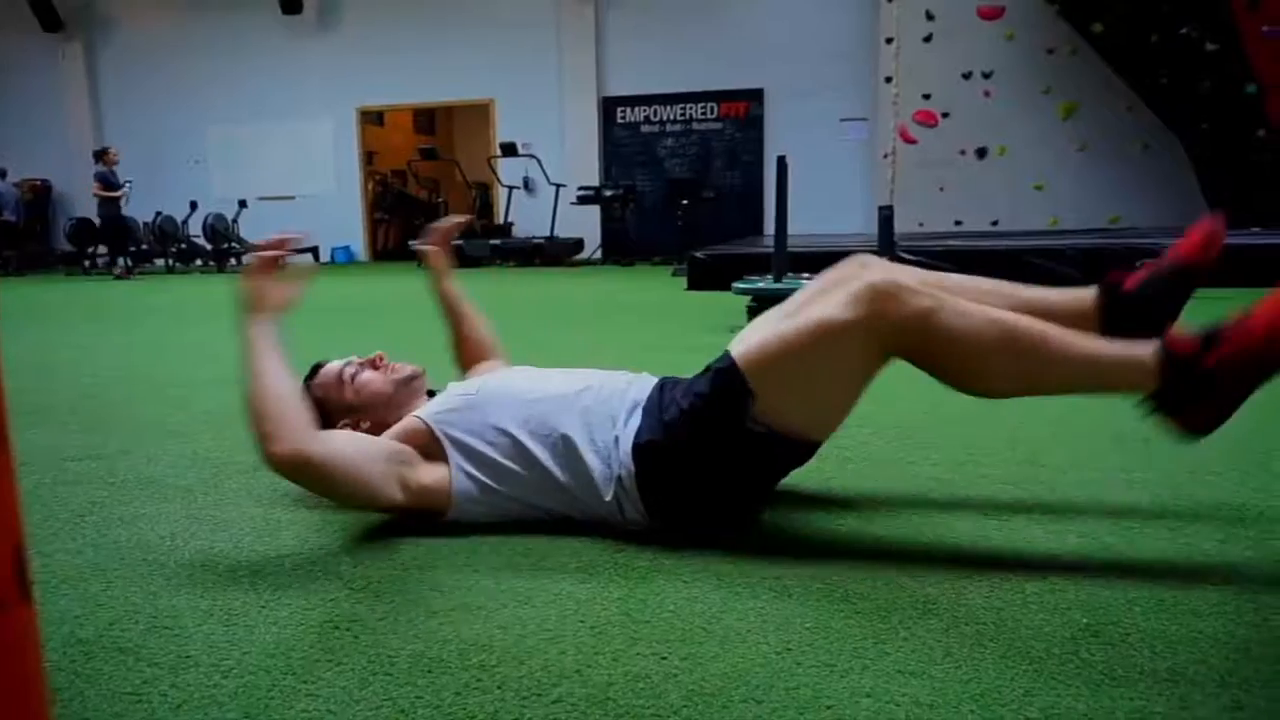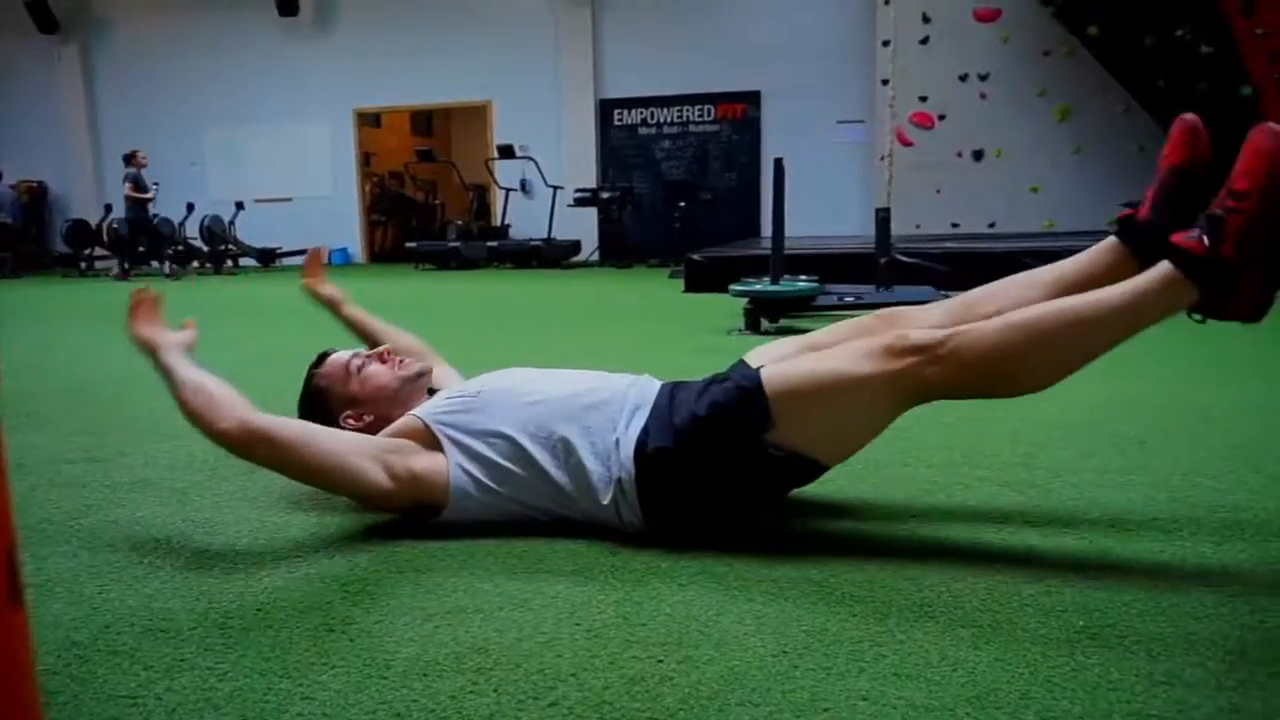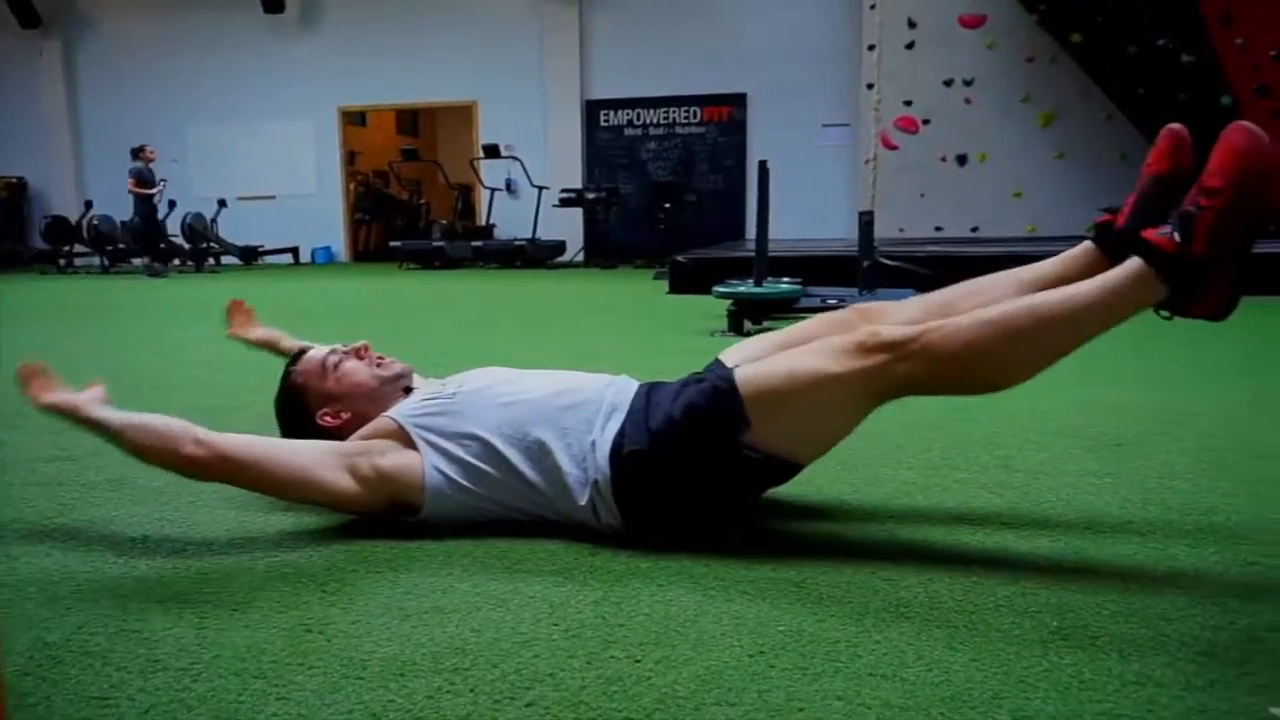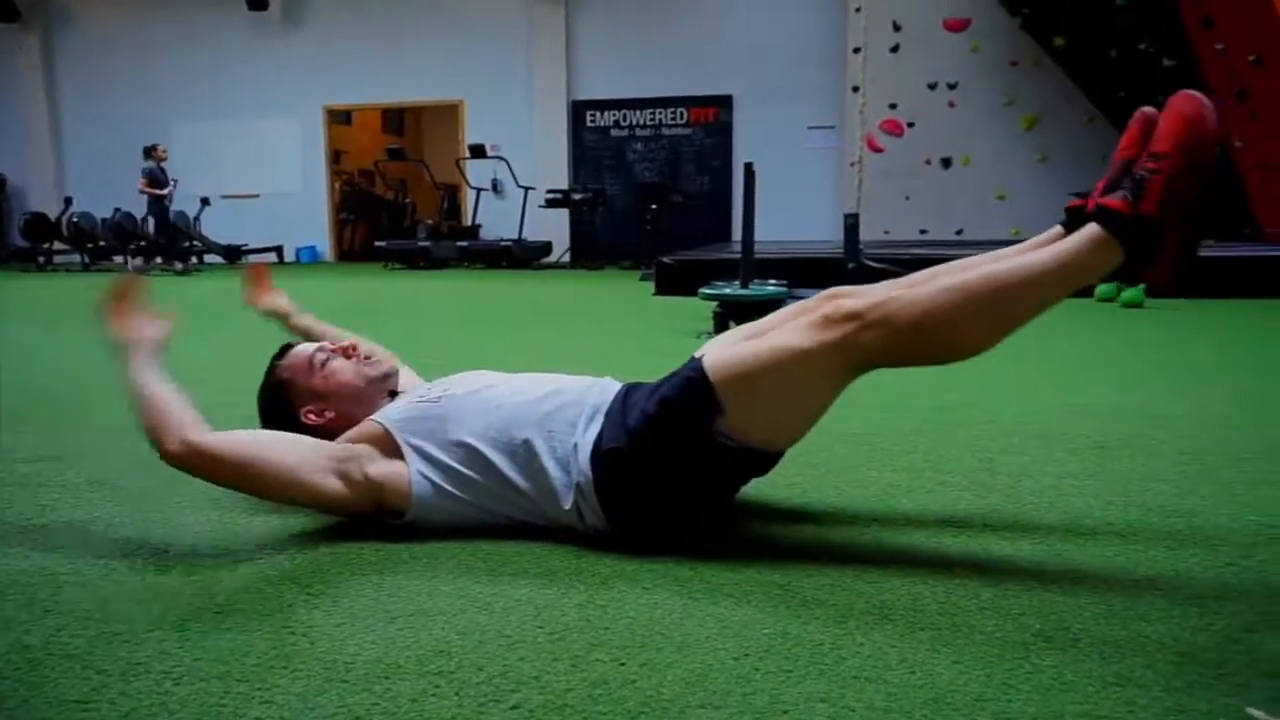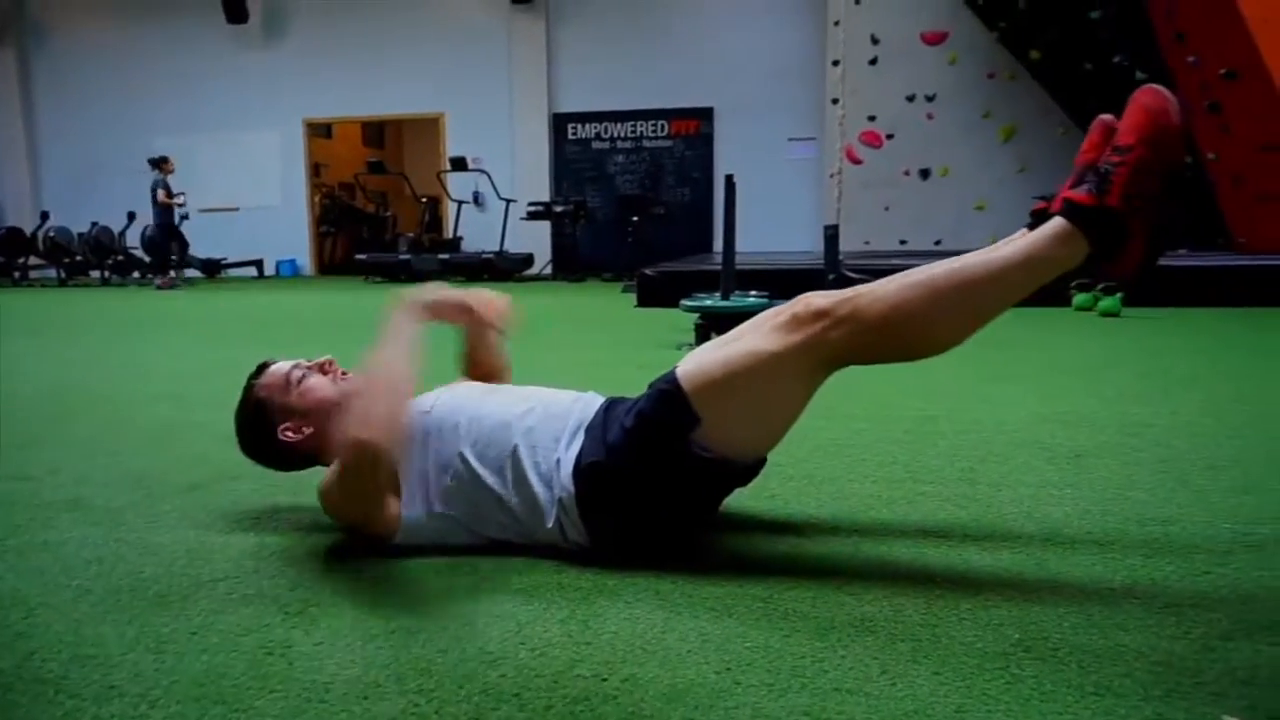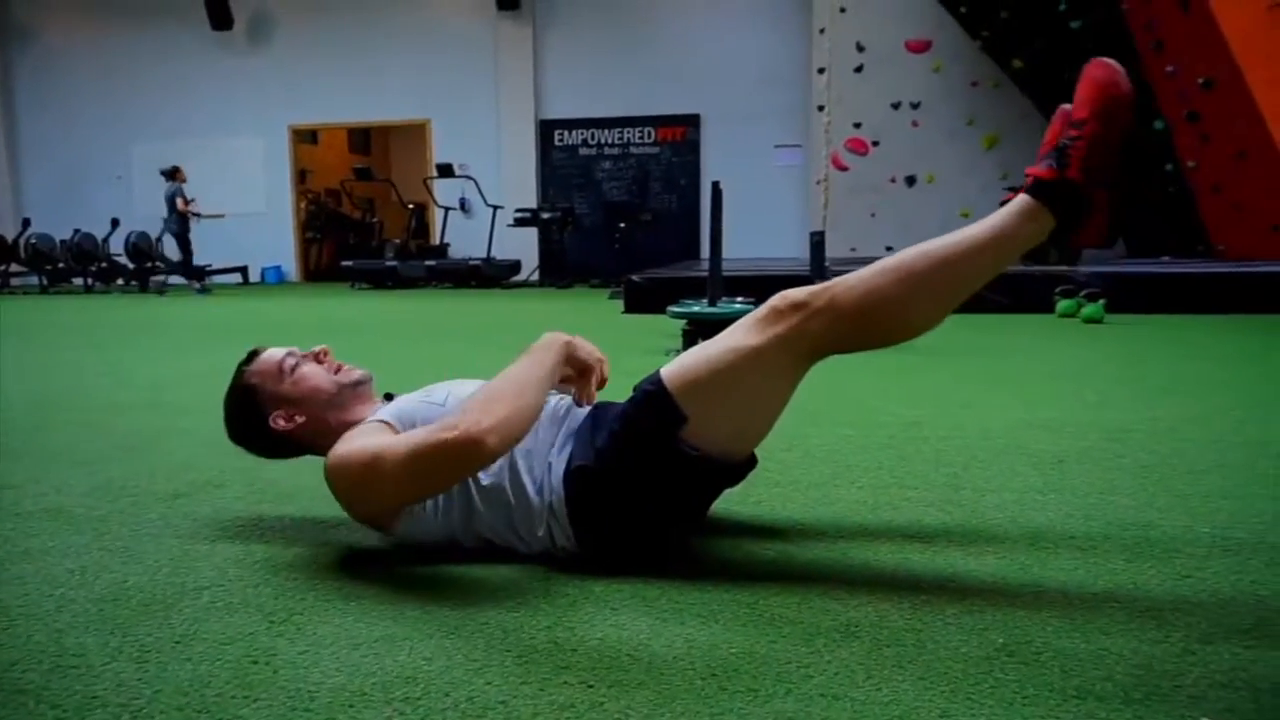
dt=0.3s
person 1, frame 1
left shoulder: (450, 412)
right shoulder: (405, 466)
left elbow: (483, 359)
right elbow: (291, 451)
left wrist: (445, 277)
right wrist: (264, 326)
left hip: (683, 421)
right hip: (676, 463)
left knee: (870, 280)
right knee: (883, 296)
left ankle: (1113, 311)
right ankle: (1174, 375)
person 1, frame 2
left shoulder: (450, 407)
right shoulder: (398, 463)
left elbow: (420, 353)
right elbow: (245, 427)
left wrist: (334, 297)
right wrist: (171, 353)
left hip: (682, 418)
right hip: (677, 466)
left knee: (906, 323)
right knee: (920, 355)
left ankle: (1138, 247)
person 1, frame 3
left shoulder: (426, 408)
right shoulder: (369, 464)
left elbow: (357, 368)
right elbow: (208, 449)
left wrist: (275, 339)
right wrist: (84, 411)
left hip: (660, 421)
right hip: (656, 466)
left knee: (871, 320)
right knee: (891, 352)
left ankle: (1118, 249)
right ankle: (1166, 269)
person 1, frame 4
left shoulder: (409, 412)
right shoulder: (360, 463)
left elbow: (367, 363)
right elbow: (197, 446)
left wrist: (287, 313)
right wrist: (142, 355)
left hip: (643, 428)
right hip: (637, 465)
left knee: (845, 306)
right knee: (855, 324)
left ankle: (1087, 231)
right ankle: (1113, 239)
person 1, frame 5
left shoulder: (404, 435)
right shoulder: (353, 487)
left elbow: (490, 378)
right elbow: (371, 441)
left wrist: (477, 321)
right wrist: (410, 313)
left hip: (625, 449)
right hip: (619, 483)
left knee: (820, 317)
right knee: (822, 322)
left ankle: (1067, 226)
right ankle: (1088, 231)
person 1, frame 6
left shoulder: (400, 422)
right shoulder: (357, 466)
right elbow: (479, 438)
left wrist: (558, 362)
right wrist: (550, 351)
left hip: (613, 453)
right hip: (610, 488)
left knee: (806, 315)
right knee: (800, 316)
left ankle: (1033, 208)
right ankle: (1046, 203)
